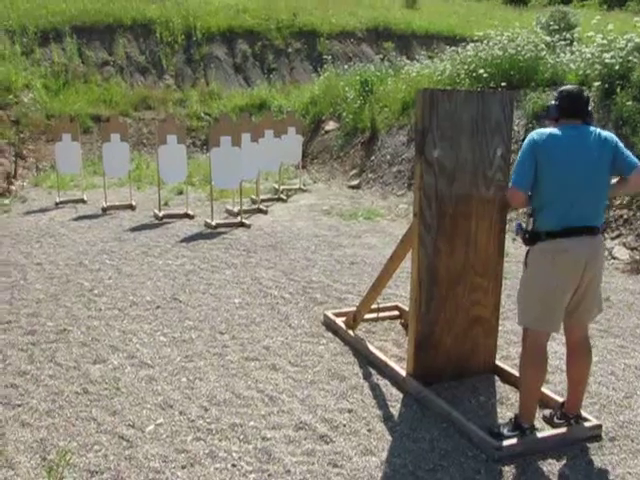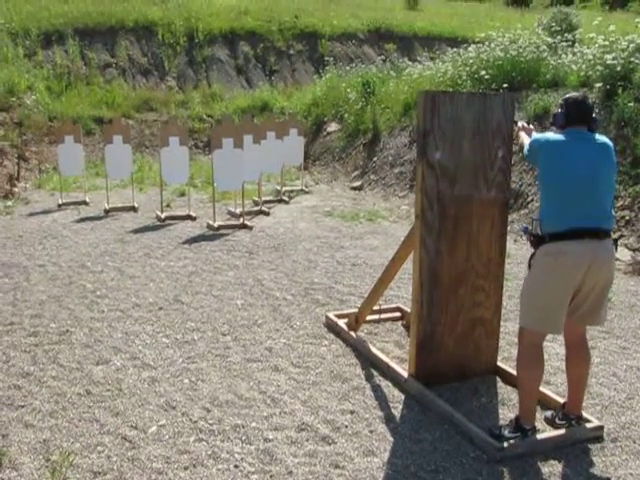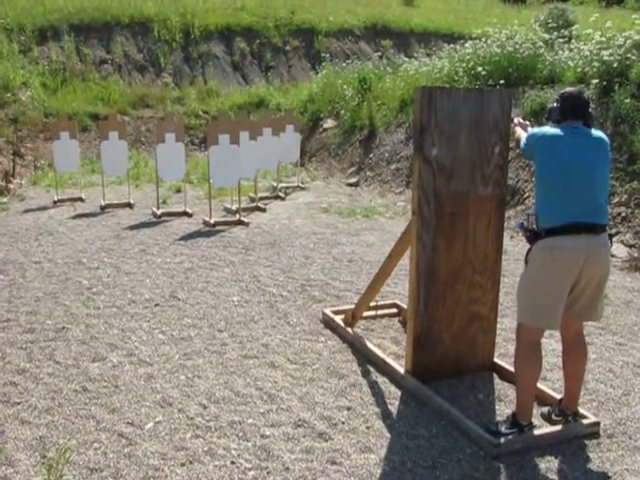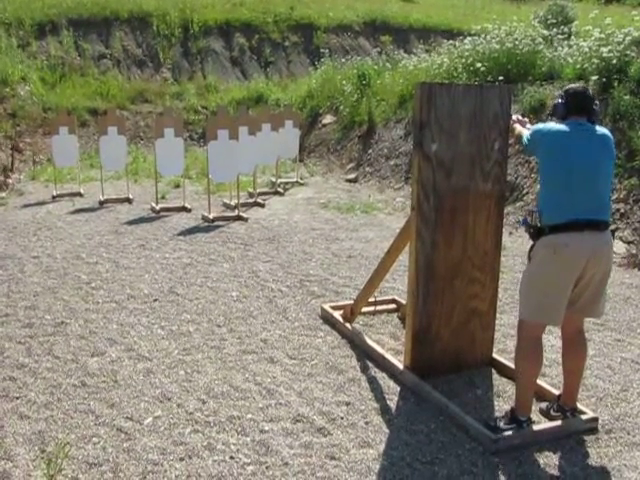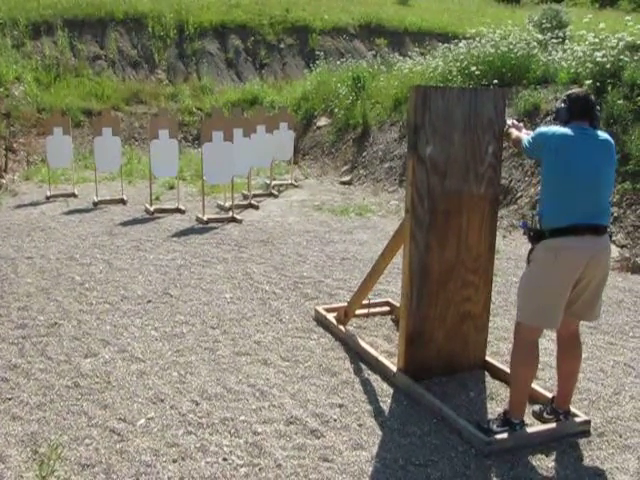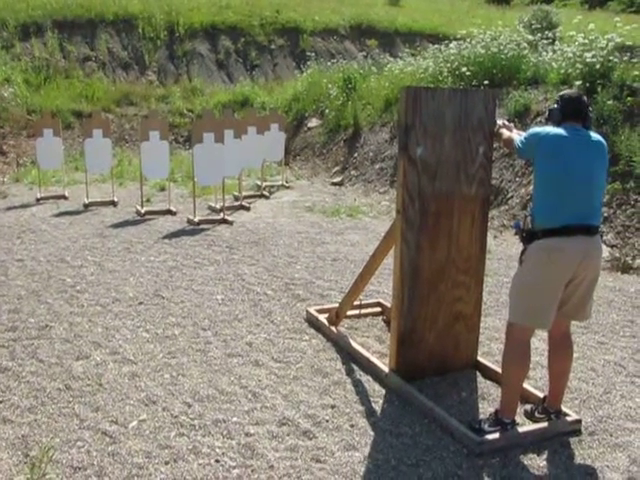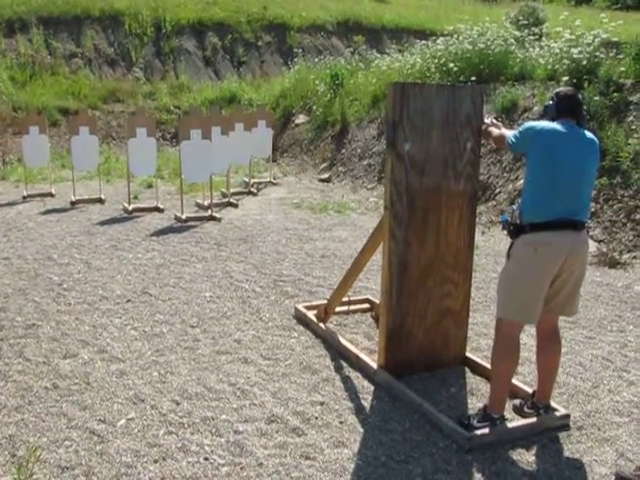
dt=0.7s
person 1, frame 1
left shoulder: (539, 140)
right shoulder: (606, 141)
left elbow: (515, 197)
right wrist: (598, 192)
left hip: (552, 248)
right hip: (592, 246)
left knee: (535, 337)
right knee: (578, 332)
left ankle: (524, 422)
right ankle: (571, 411)
person 1, frame 2
left shoulder: (545, 143)
right shoulder: (605, 147)
left elbow: (528, 149)
left wrist: (524, 133)
left hip: (560, 251)
right hip: (601, 250)
left knee: (530, 337)
right knee: (575, 333)
left ankle: (525, 423)
right ankle: (572, 412)
person 1, frame 3
left shoulder: (543, 138)
right shoulder: (600, 142)
left elbow: (524, 143)
left wrist: (519, 128)
left hip: (556, 246)
right hip: (597, 245)
left knee: (528, 333)
right knee: (573, 329)
left ankle: (522, 419)
right ankle: (568, 409)
person 1, frame 4
left shoulder: (547, 134)
right shoulder: (605, 139)
left elbow: (525, 139)
left wrist: (519, 125)
left hip: (559, 243)
right hip: (599, 242)
left knee: (530, 329)
right knee: (573, 326)
left ankle: (521, 415)
right ankle: (567, 404)
person 1, frame 5
left shoulder: (551, 138)
right shoulder: (606, 144)
left elbow: (522, 143)
left wrist: (513, 130)
right wrist: (525, 131)
left hip: (559, 246)
right hip: (598, 246)
left knee: (527, 332)
right knee: (569, 329)
left ankle: (514, 417)
right ankle: (561, 407)
person 1, frame 6
left shoulder: (544, 138)
right shoulder: (598, 145)
left elbow: (513, 143)
left wrist: (503, 131)
right wrist: (516, 131)
left hip: (551, 247)
right hip: (590, 246)
left knee: (518, 332)
right knee: (560, 328)
left ankle: (505, 417)
right ankle: (552, 407)
person 1, frame 7
left shoulder: (538, 132)
right shoulder: (590, 143)
left elbow: (503, 140)
left wrist: (490, 129)
right wrist: (502, 129)
left hip: (537, 241)
right hip: (576, 241)
left knee: (507, 327)
right knee: (548, 323)
left ankle: (494, 412)
right ankle: (541, 402)
